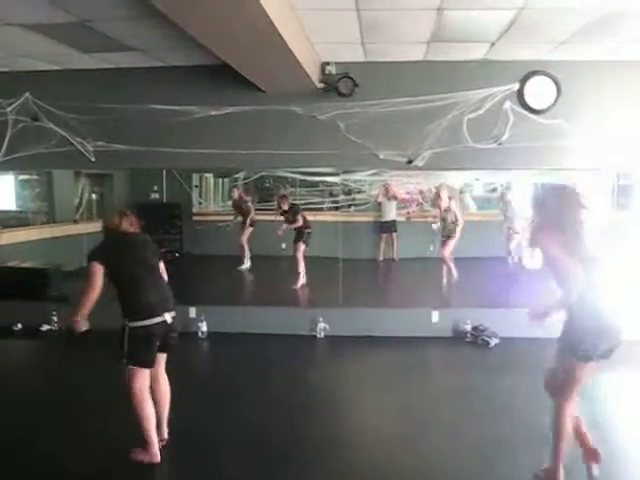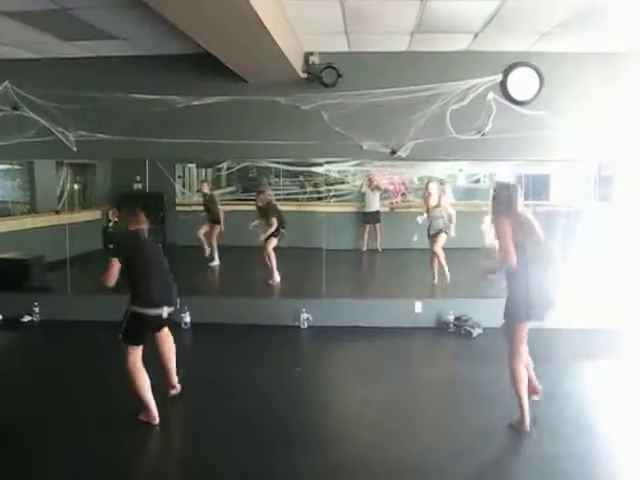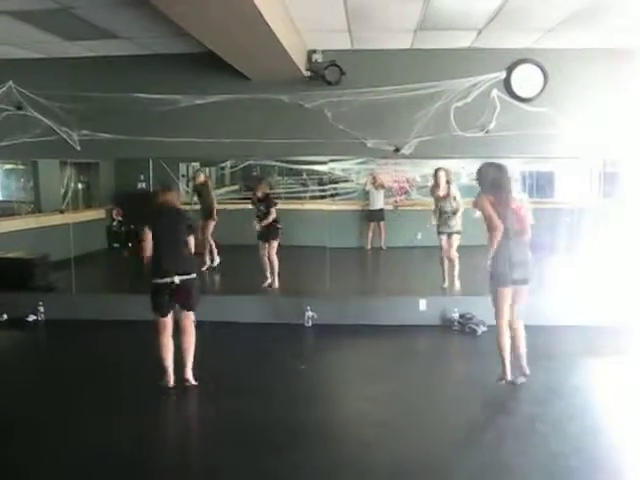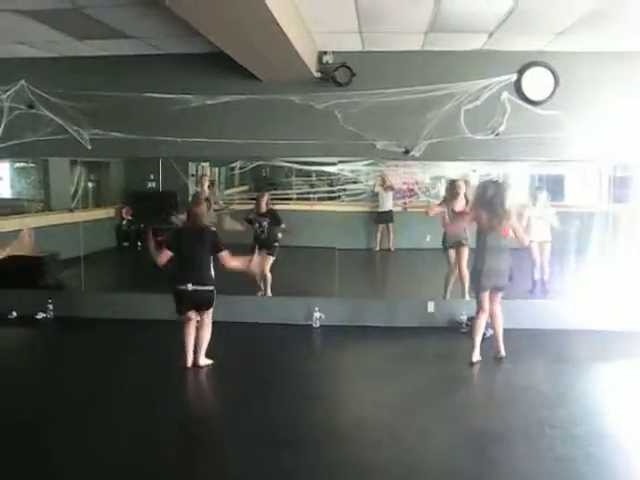
dt=0.7s
person 1, frame 1
left shoulder: (549, 239)
right shoulder: (573, 238)
left elbow: (574, 280)
right elbow: (577, 277)
left wrist: (548, 310)
left hip: (585, 325)
right hip: (601, 325)
left knee: (565, 400)
right knee: (556, 384)
right ankle: (588, 450)
person 1, frame 2
left shoulder: (503, 221)
right shoulder: (528, 220)
left elbow: (510, 261)
right elbow: (541, 257)
left hip: (524, 290)
right hip: (541, 289)
left knee: (517, 354)
right knee: (516, 338)
left ankle: (524, 419)
right ankle: (533, 385)
person 1, frame 3
left shoulder: (483, 199)
right shoulder: (512, 198)
left elbow: (498, 227)
right elbow: (527, 230)
left wrist: (489, 254)
left hip: (504, 260)
right hip: (523, 260)
left knee: (502, 318)
right knee: (514, 315)
left ankle: (506, 370)
right ankle: (523, 367)
person 1, frame 4
left shoulder: (478, 213)
right shoulder: (508, 216)
left elbow: (450, 227)
right elbow: (524, 241)
left hip: (483, 267)
right hip: (502, 268)
left knee: (482, 310)
right knee: (494, 306)
left ankle: (476, 352)
right ankle: (500, 348)
person 2, frame 1
left shoulder: (101, 251)
right shoulder: (145, 241)
left elbow: (94, 288)
left wrist: (80, 316)
left hip: (141, 320)
right hip: (167, 312)
left knee: (139, 387)
right knee: (159, 372)
left ankle: (152, 450)
right ankle: (163, 429)
person 2, frame 2
left shoulder: (124, 243)
right shoulder: (152, 244)
left elbow: (110, 281)
left hip: (144, 307)
right hip: (167, 303)
left knee: (133, 360)
right knee: (162, 332)
left ankle: (152, 413)
right ankle: (173, 381)
person 2, frame 3
left shoulder: (152, 217)
right shoulder: (184, 216)
left elbow: (148, 249)
right elbow: (191, 249)
left wrist: (149, 265)
left hip: (161, 279)
right hip: (186, 276)
left knee: (165, 330)
right knee: (187, 325)
left ankle: (169, 375)
right ankle: (188, 373)
person 2, frame 4
left shoulder: (178, 234)
right shoulder: (210, 234)
left elbow: (161, 260)
right elbow: (227, 262)
left wrist: (151, 245)
right wrist: (249, 263)
left hip: (181, 288)
right hip: (204, 288)
left knee: (190, 321)
right knee: (206, 321)
left ankle: (188, 358)
right ankle: (201, 358)
